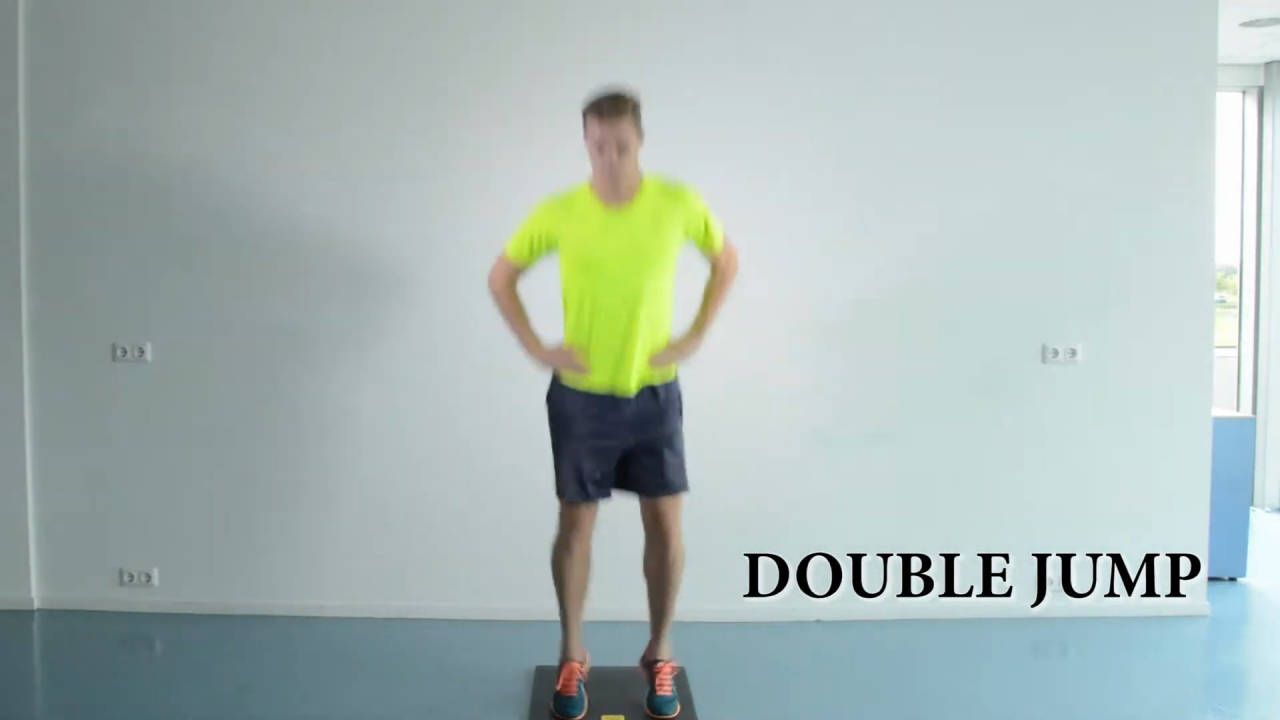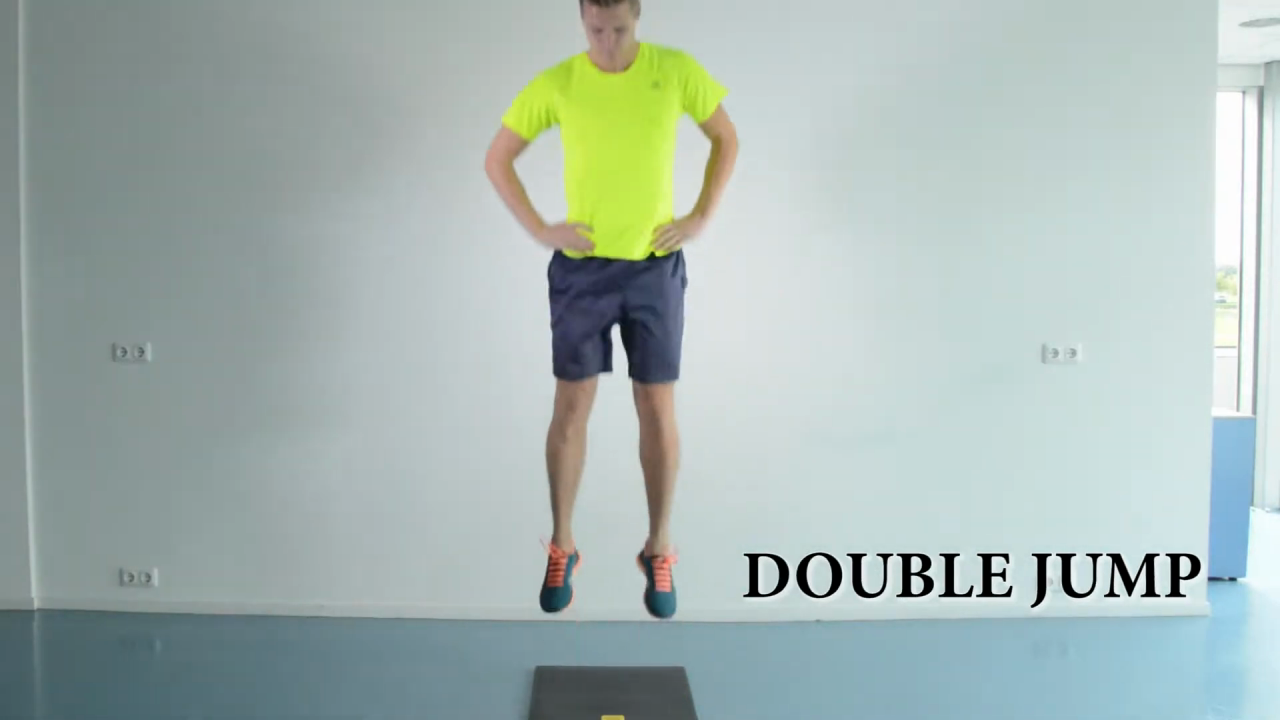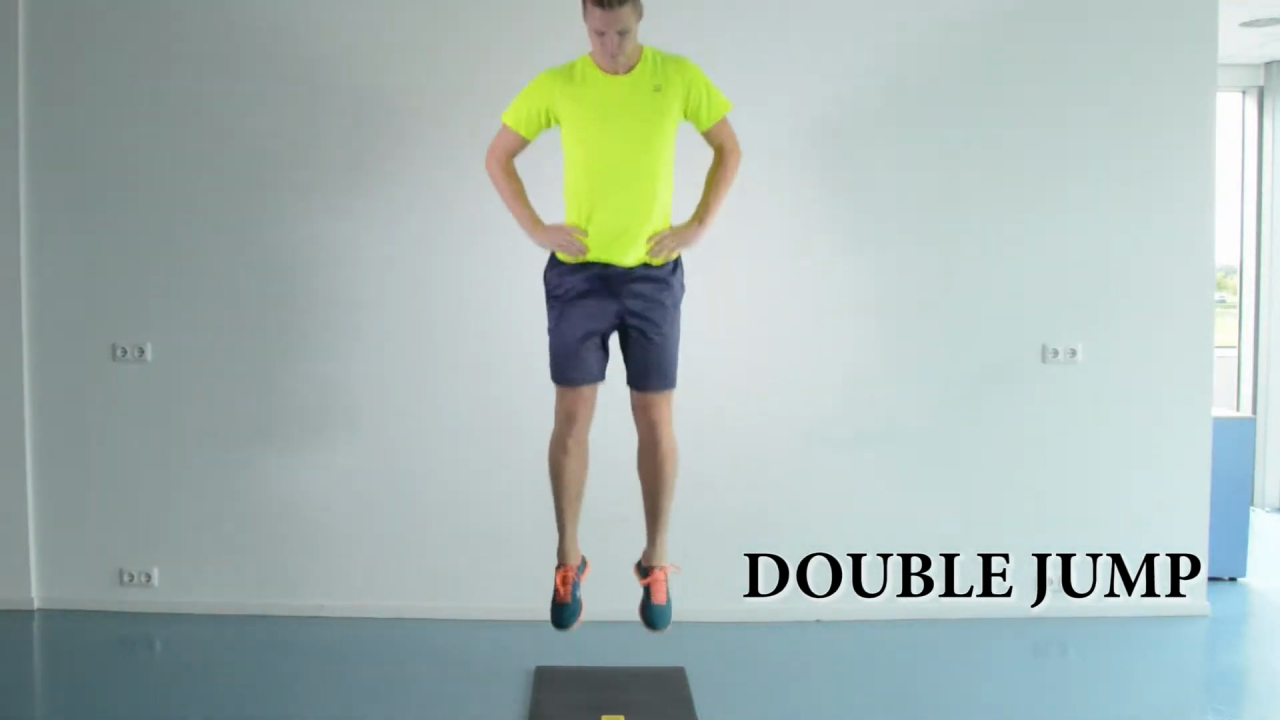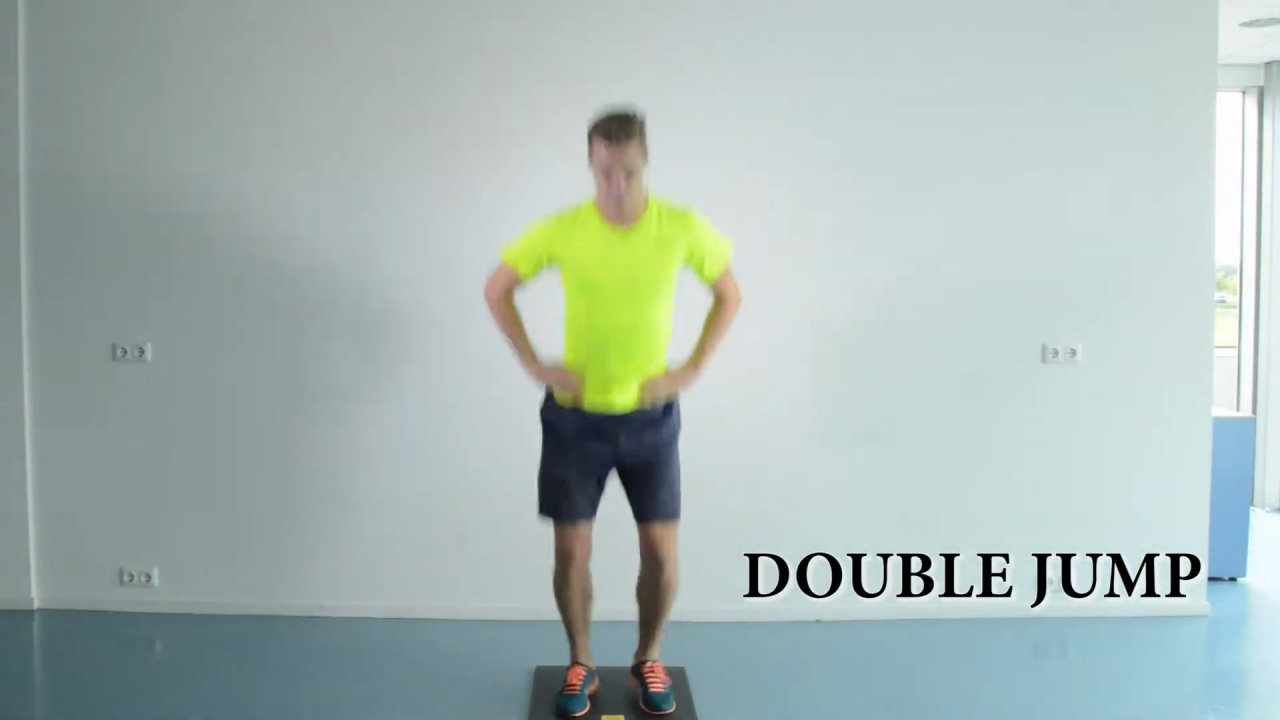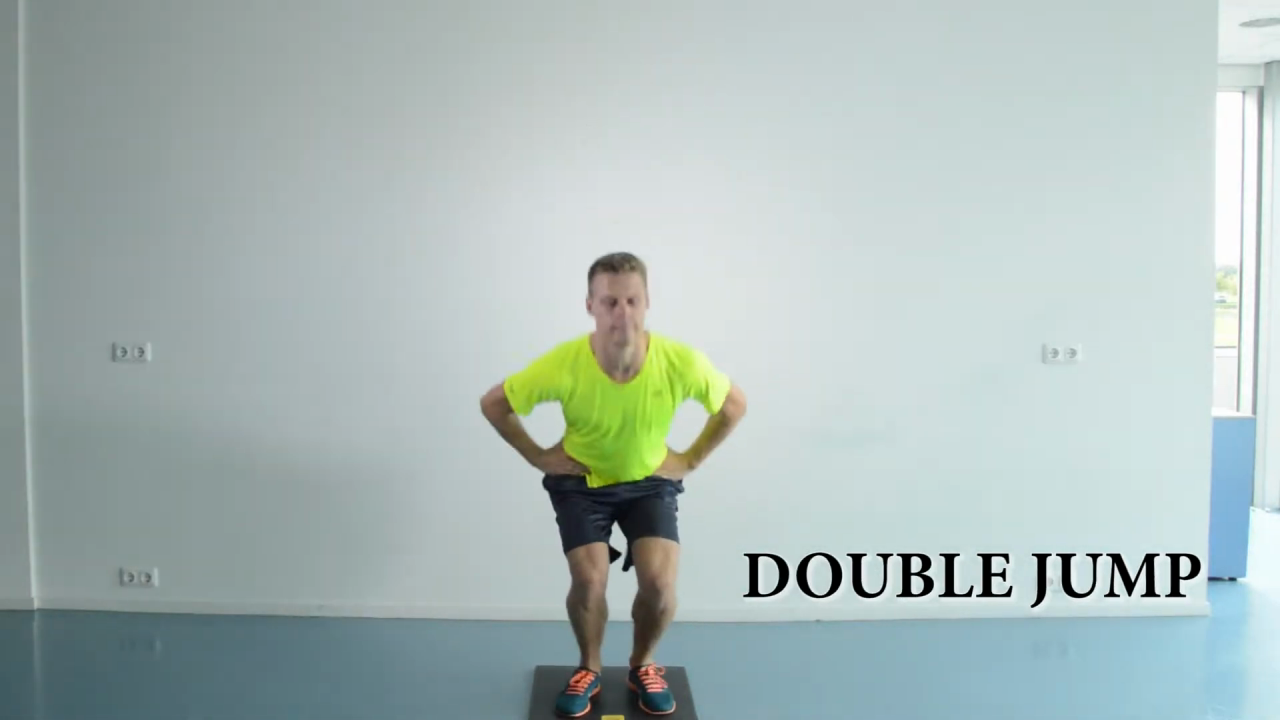
dt=0.2s
person 1, frame 1
left shoulder: (678, 203)
right shoulder: (556, 213)
left elbow: (727, 261)
right elbow: (500, 278)
left wrist: (695, 336)
right wrist: (536, 349)
left hip: (653, 393)
right hip: (579, 396)
left knee: (666, 523)
right knee: (577, 523)
left ankle: (659, 655)
right ankle: (572, 656)
person 1, frame 2
left shoulder: (677, 69)
right shoulder: (555, 83)
left elbow: (726, 140)
right elbow: (497, 158)
left wrist: (701, 216)
right wrist: (538, 228)
left hip: (656, 268)
right hip: (580, 269)
left knee: (657, 409)
right knee: (572, 407)
left ankle: (658, 550)
right ankle: (561, 547)
person 1, frame 3
left shoulder: (680, 77)
right shoulder: (556, 86)
left elbow: (729, 149)
right elbow: (498, 156)
left wrist: (696, 226)
right wrist: (537, 230)
left hip: (652, 276)
right hip: (577, 277)
left knee: (655, 420)
right knee: (572, 418)
left ankle: (655, 562)
right ankle: (568, 561)
person 1, frame 4
left shoulder: (681, 227)
right shoulder: (560, 231)
left elbow: (729, 291)
right elbow: (498, 286)
left wrist: (689, 370)
right wrist: (537, 367)
left hip: (648, 418)
right hip: (576, 418)
left knee: (661, 549)
right knee: (572, 546)
left ankle: (649, 660)
right ankle: (579, 665)
person 1, frame 5
left shoulder: (679, 362)
right shoulder: (562, 366)
left elbow: (734, 406)
right elbow: (493, 403)
left wrist: (689, 461)
right wrist: (538, 457)
left hip: (646, 482)
right hip: (581, 482)
left knee: (659, 581)
right knee: (588, 578)
left ankle: (643, 663)
right ankle: (589, 667)
